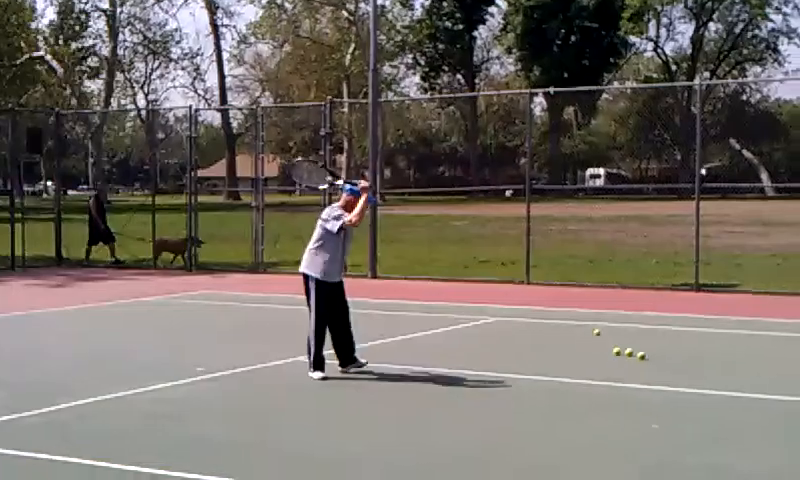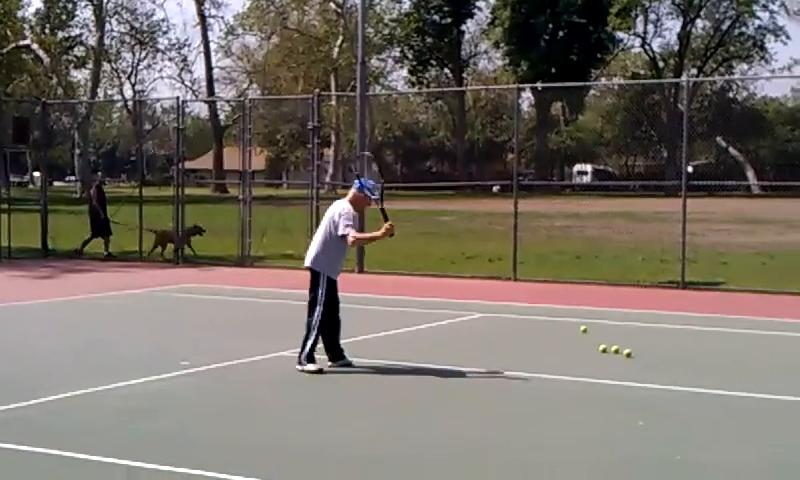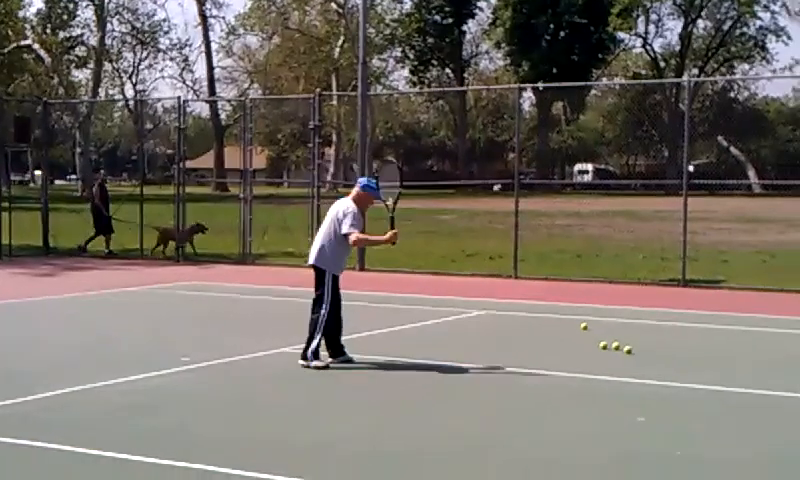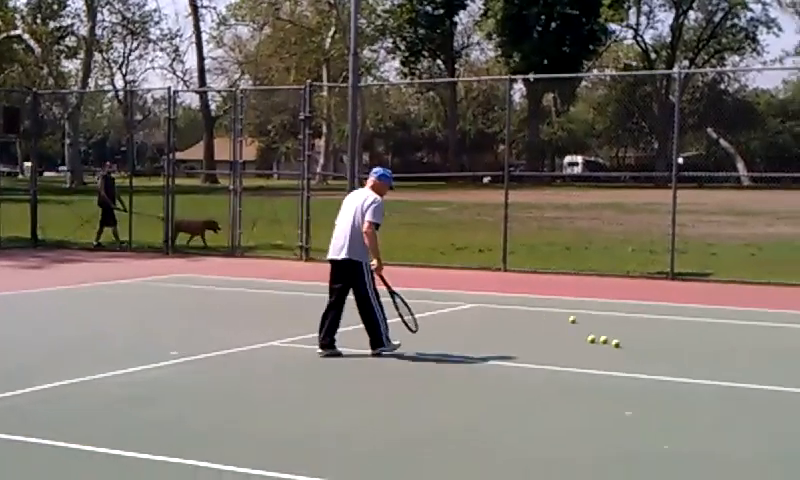
dt=0.3s
person 1, frame 1
left shoulder: (343, 215)
right shoulder: (332, 212)
right elbow: (355, 221)
left wrist: (341, 264)
right wrist: (365, 195)
left hip: (333, 276)
right hip: (316, 274)
left knee: (341, 319)
right knee: (318, 321)
left ankle: (348, 359)
right ankle: (315, 366)
person 1, frame 2
left shoulder: (341, 206)
right shoulder: (347, 211)
right elbow: (353, 240)
right wrist: (380, 234)
left hip: (325, 266)
right hip: (322, 266)
left knee: (331, 312)
right knee: (319, 312)
left ankle: (335, 355)
right ankle: (305, 359)
person 1, frame 3
left shoulder: (343, 204)
right shoulder: (351, 210)
right elbow: (355, 239)
right wrist: (384, 239)
left hip: (325, 262)
right hip: (327, 263)
left knee: (332, 309)
right knee: (324, 309)
left ankle: (336, 351)
right ankle: (309, 355)
person 1, frame 4
left shoulder: (351, 195)
right shoulder: (375, 200)
right elbow: (368, 229)
right wrist: (377, 258)
left hip: (337, 254)
right hip: (356, 257)
left knee: (336, 300)
right knee: (369, 300)
left ankle: (326, 344)
right ankle: (380, 342)
